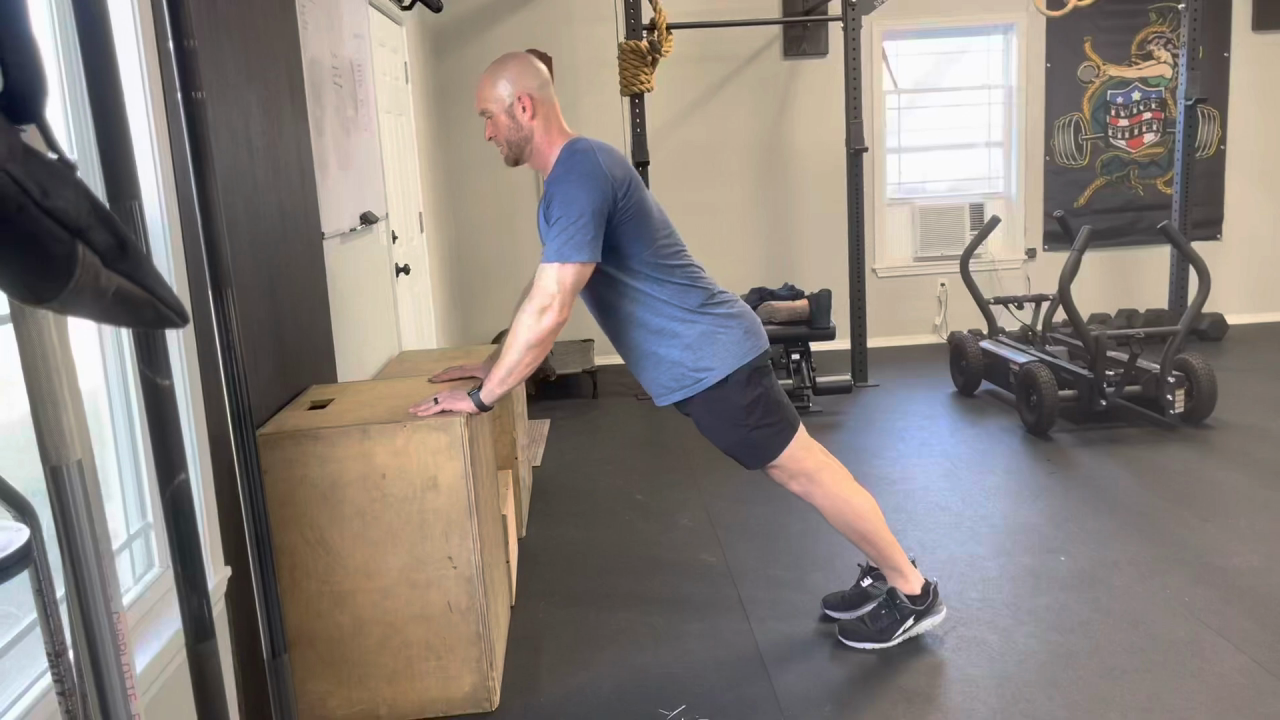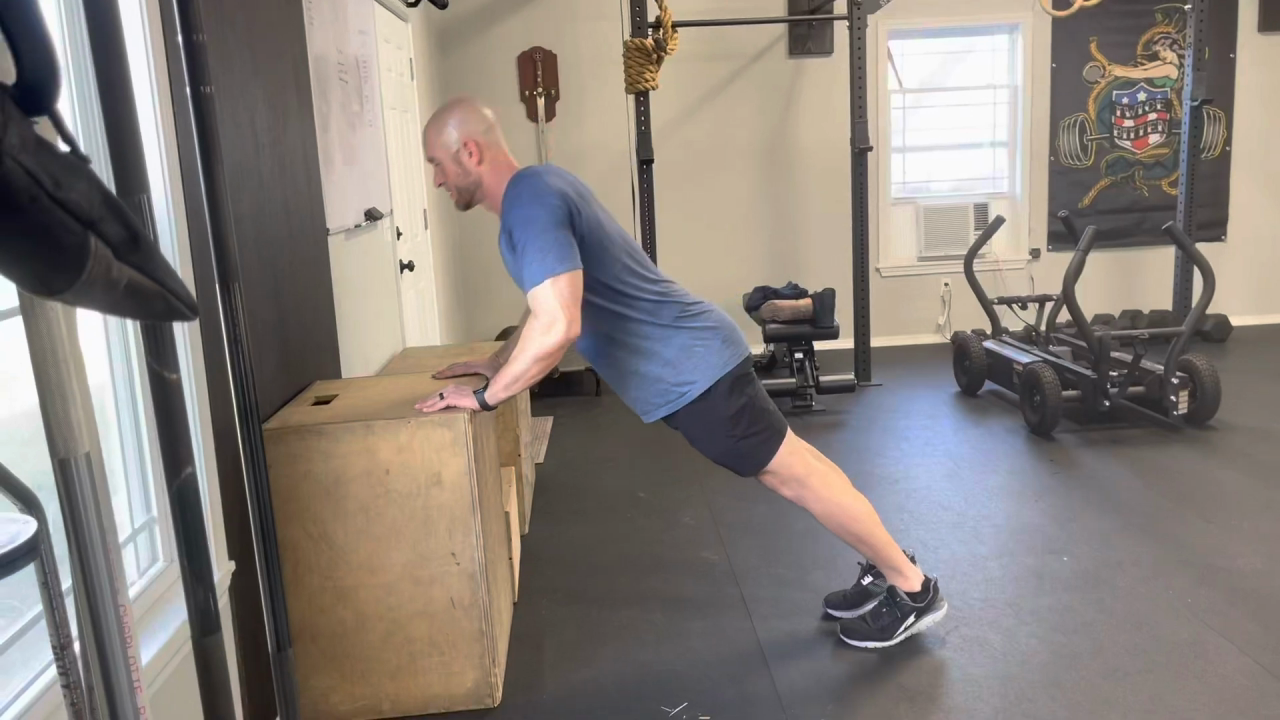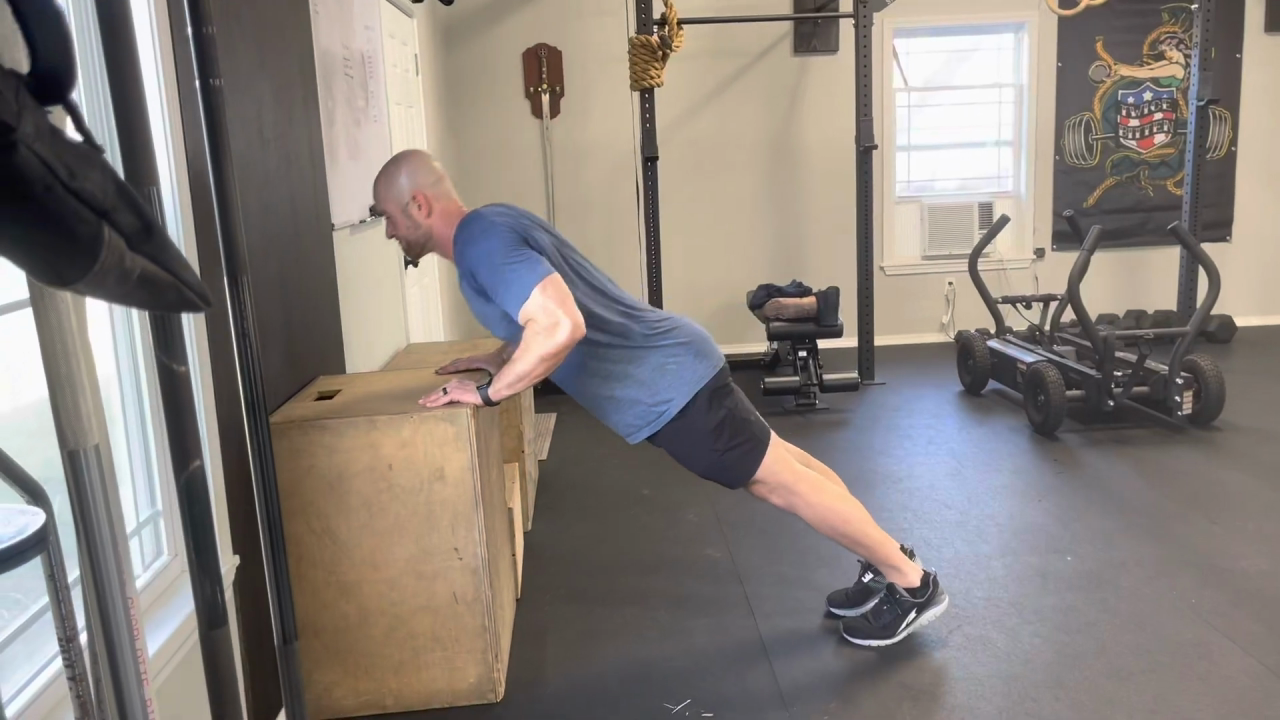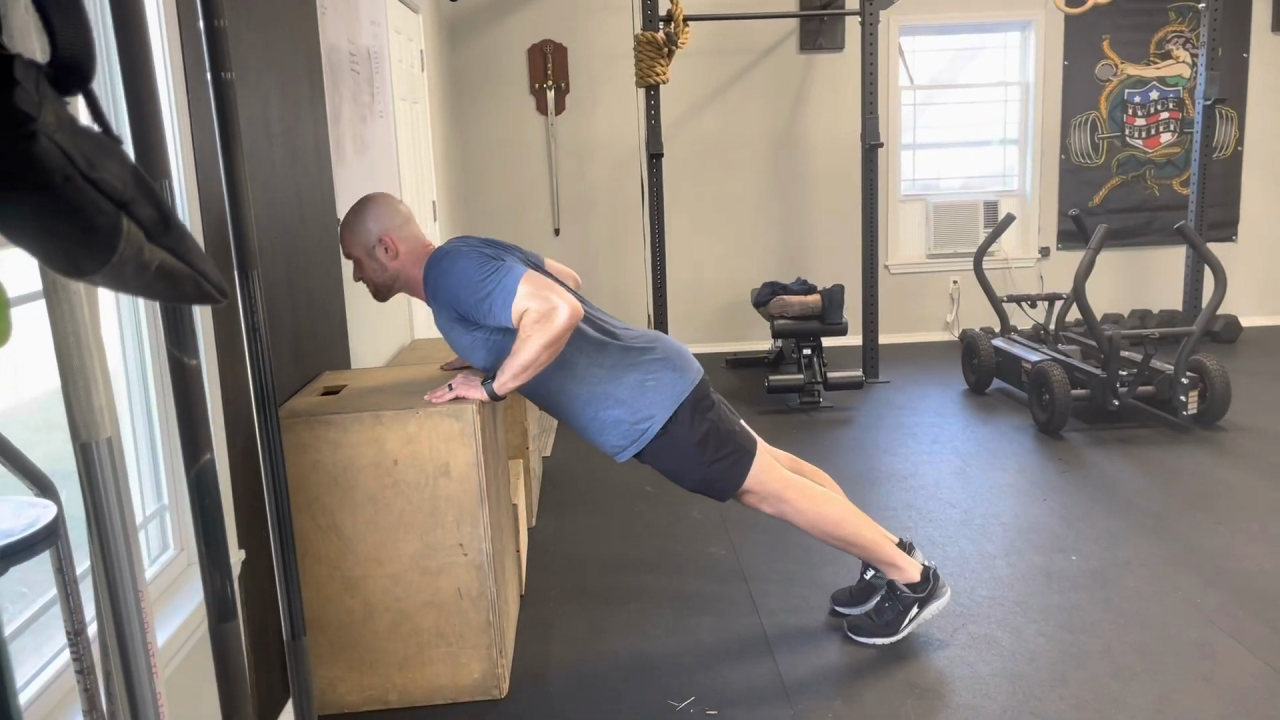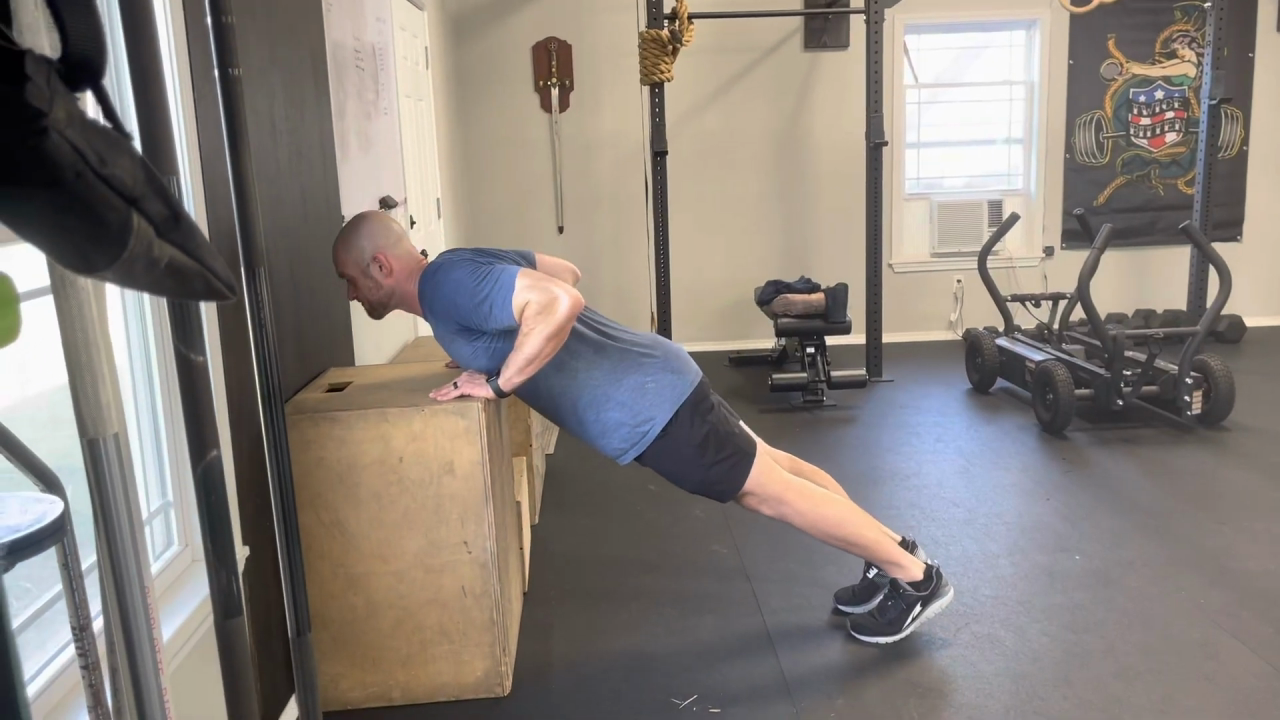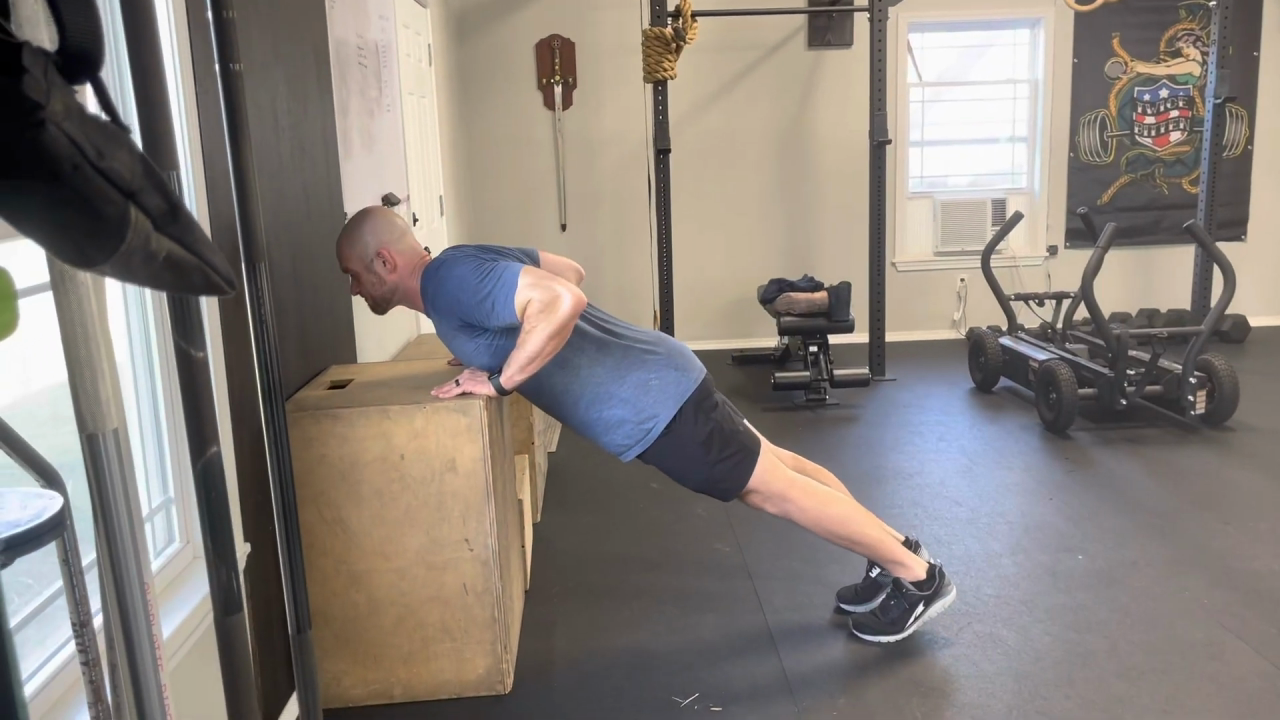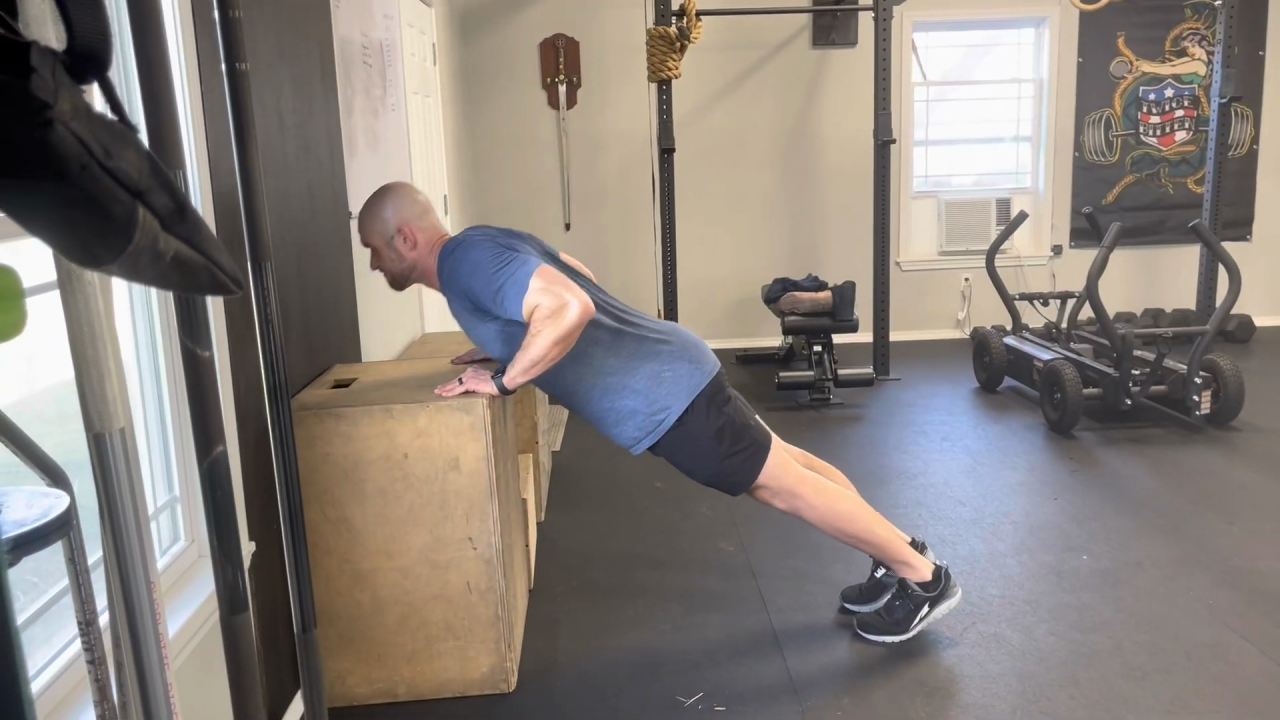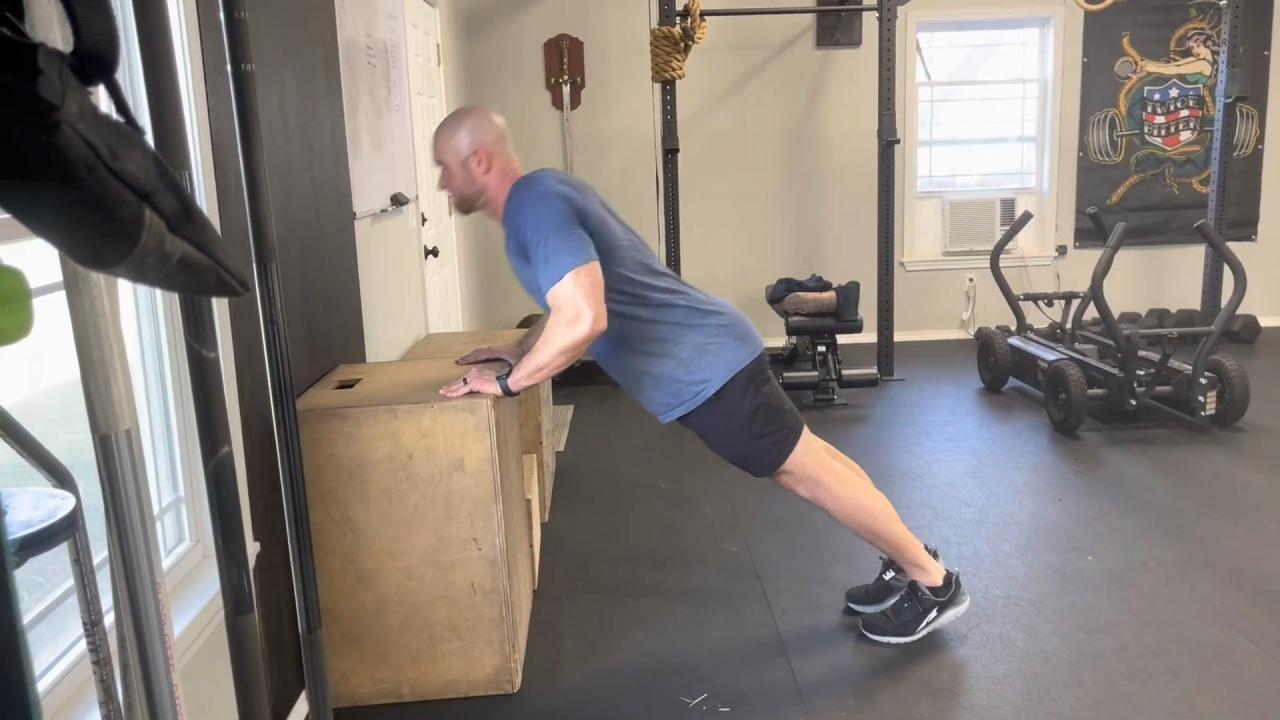
dt=0.3s
person 1, frame 1
left shoulder: (577, 174)
right shoulder: (581, 163)
left elbow: (548, 311)
right elbow: (551, 292)
left wrist: (482, 398)
right wrist: (495, 365)
left hip: (706, 360)
right hip: (710, 348)
left knee: (802, 470)
right knee: (799, 464)
left ankle: (912, 593)
right ankle: (885, 573)
person 1, frame 2
left shoulder: (531, 203)
right shoulder: (536, 187)
left elbow: (557, 329)
right elbow: (556, 300)
left wrist: (485, 397)
right wrist: (496, 361)
left hip: (689, 370)
right hip: (694, 353)
left knee: (793, 475)
right knee: (792, 465)
left ankle: (913, 589)
right ankle: (885, 572)
person 1, frame 3
left shoulder: (482, 242)
right shoulder: (491, 222)
left elbow: (561, 329)
left wrist: (487, 392)
right wrist: (497, 359)
left hip: (665, 387)
right hip: (674, 362)
left knee: (783, 482)
right knee: (780, 466)
left ankle: (911, 584)
right ankle: (884, 563)
person 1, frame 4
left shoulder: (451, 275)
right shoulder: (464, 257)
left elbow: (561, 312)
right elbow: (569, 279)
left wrist: (493, 386)
right wrist: (488, 353)
left hip: (649, 405)
right hip: (657, 379)
left knee: (772, 489)
right knee: (768, 468)
left ankle: (912, 578)
right ankle: (889, 555)
person 1, frame 5
left shoulder: (448, 286)
right shoulder: (462, 267)
left elbow: (560, 302)
right elbow: (565, 271)
left wrist: (498, 382)
left hip: (648, 407)
right hip: (656, 381)
left knee: (771, 489)
right knee: (769, 469)
left ankle: (913, 577)
right ankle: (891, 553)
person 1, frame 6
left shoulder: (450, 282)
right shoulder: (465, 264)
left elbow: (561, 301)
right elbow: (570, 270)
left wrist: (500, 380)
left hip: (652, 403)
right hip: (658, 379)
left knee: (776, 487)
right knee: (773, 467)
left ankle: (917, 576)
right ankle: (894, 552)
person 1, frame 7
left shoulder: (466, 262)
right shoulder: (482, 244)
left elbow: (572, 308)
left wrist: (502, 379)
right wrist: (502, 345)
left hip: (664, 397)
right hip: (671, 370)
left knee: (786, 484)
right knee: (782, 465)
left ankle: (922, 576)
right ankle: (898, 555)
person 1, frame 8
left shoulder: (532, 208)
right shoulder: (546, 191)
left elbow: (583, 322)
left wrist: (509, 382)
right wrist: (521, 349)
left hip: (701, 370)
right hip: (709, 354)
left knee: (810, 473)
right knee: (811, 462)
left ankle: (934, 583)
right ankle: (909, 564)
